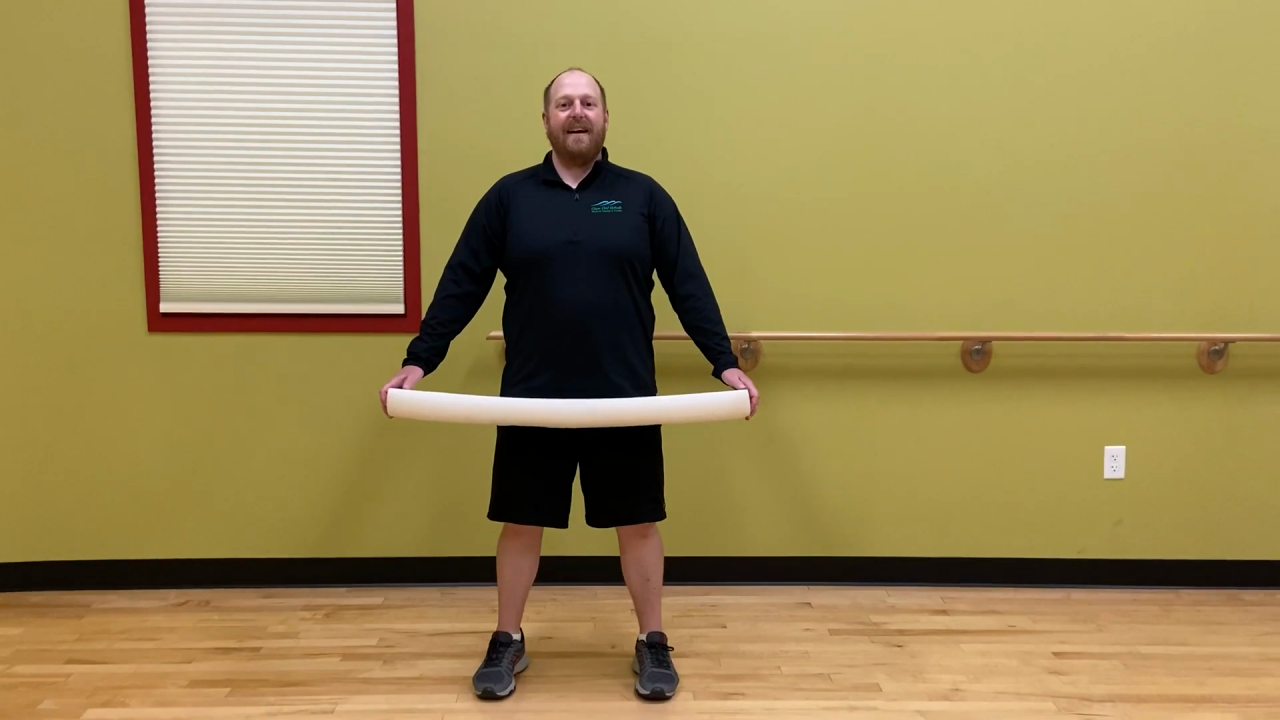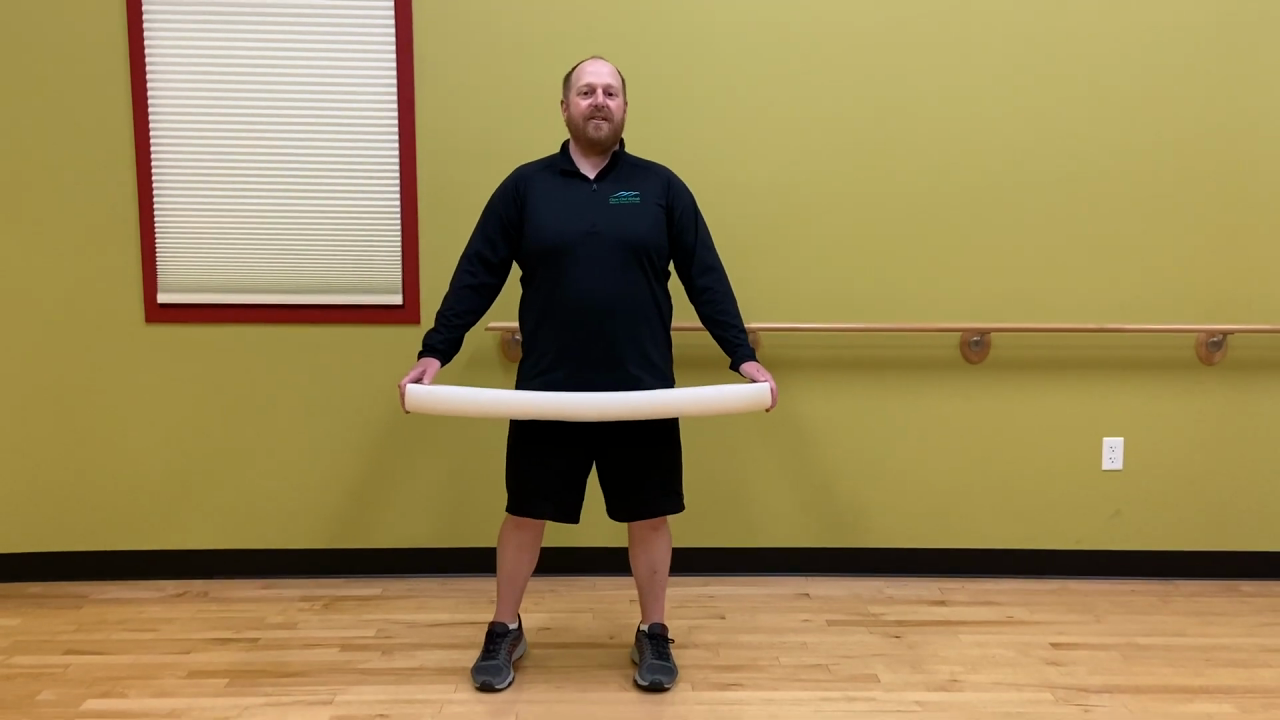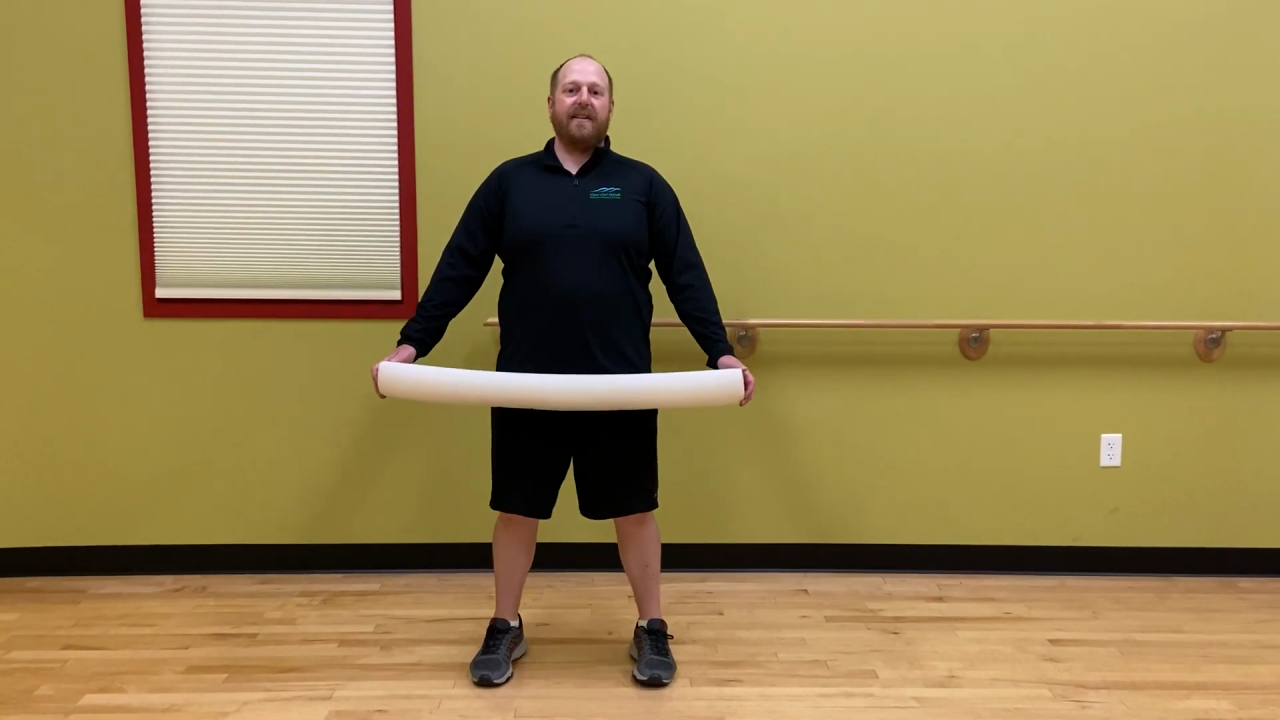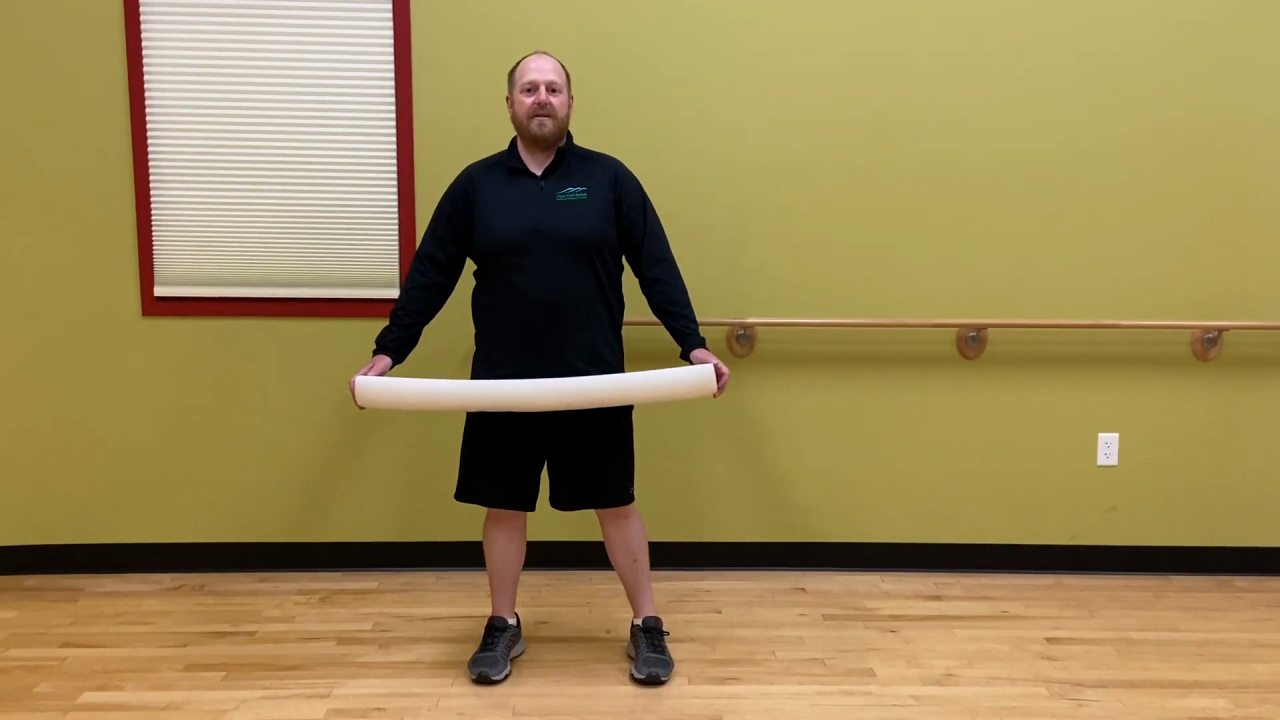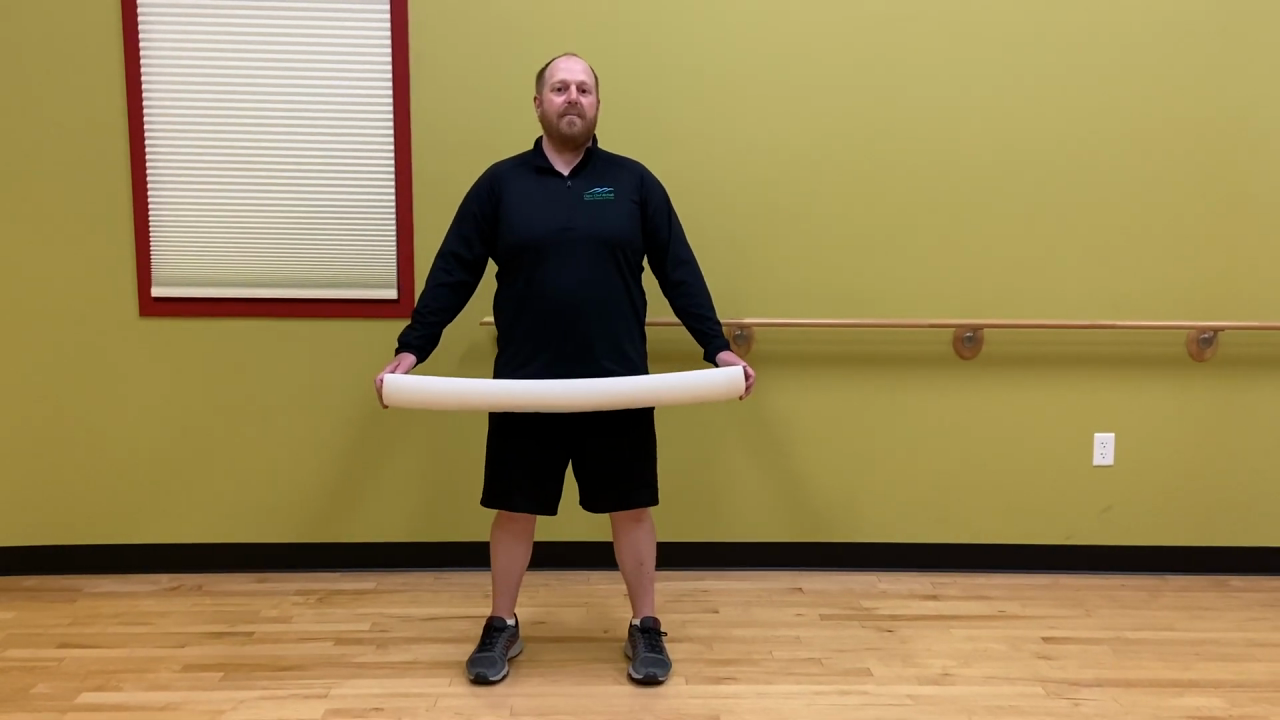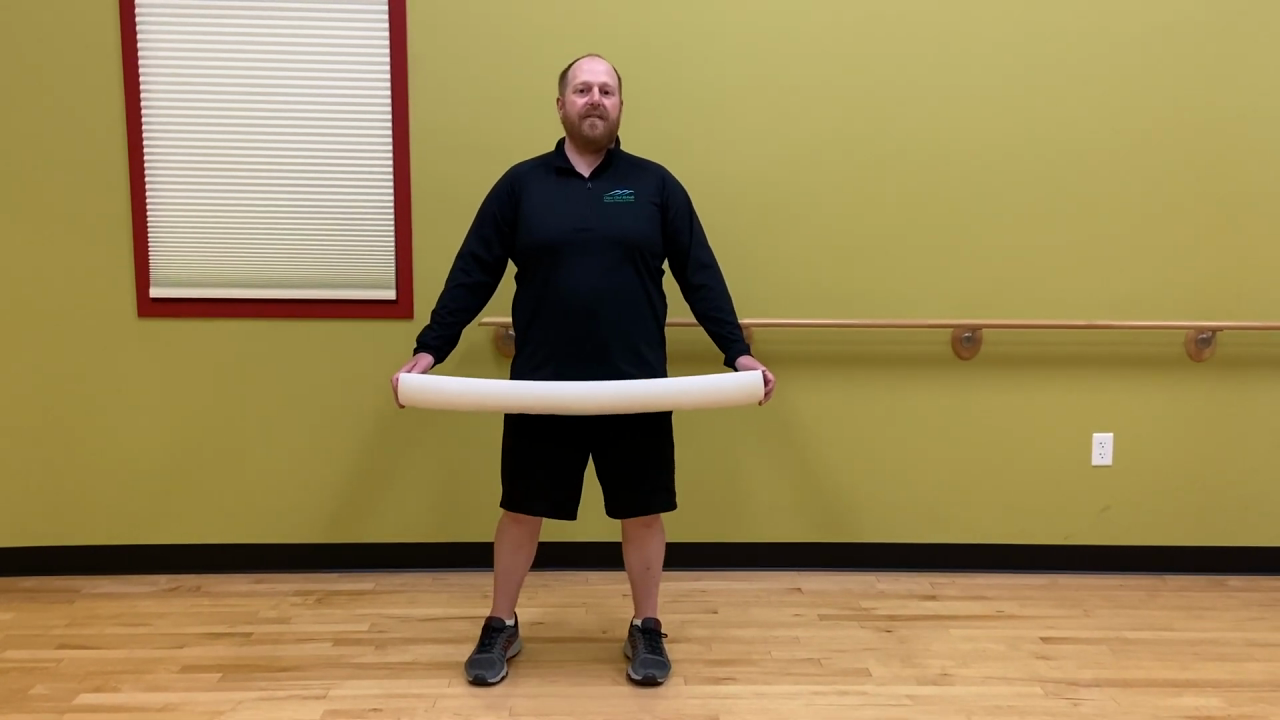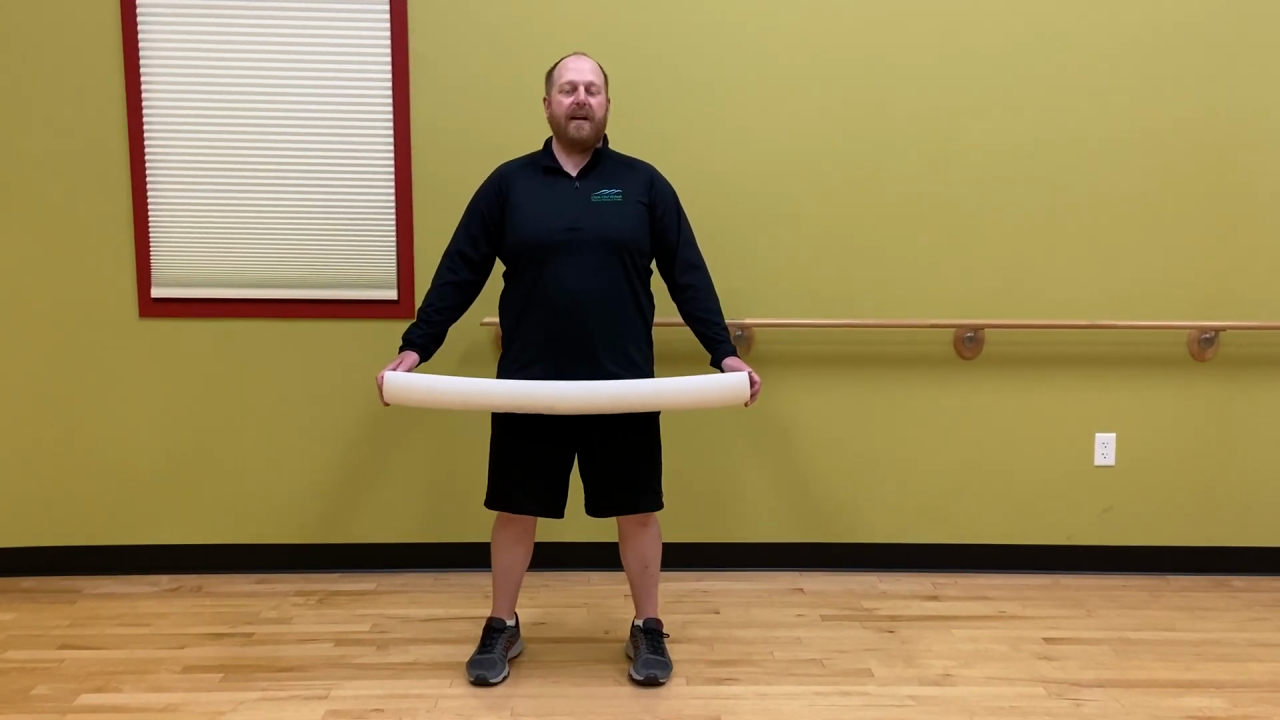
dt=0.7s
person 1, frame 1
left shoulder: (643, 196)
right shoulder: (508, 197)
left elbow: (688, 286)
right elbow: (461, 286)
left wrist: (725, 363)
right wrist: (419, 359)
left hip: (625, 400)
right hip: (532, 401)
left knee: (638, 524)
right knee: (520, 524)
left ankle: (652, 643)
right ankle: (507, 641)
person 1, frame 2
left shoulder: (661, 187)
right shoulder: (525, 186)
left elbow: (705, 277)
right elbow: (476, 276)
left wrist: (742, 356)
right wrist: (435, 351)
left hip: (641, 392)
right hip: (547, 392)
left knee: (648, 517)
right knee: (525, 516)
left ankle: (653, 634)
right ankle: (504, 631)
person 1, frame 3
left shoulder: (643, 185)
right shoulder: (510, 182)
left elbow: (685, 276)
right elbow: (459, 270)
left wrist: (720, 352)
right wrist: (412, 341)
left knee: (634, 513)
right knee: (516, 512)
left ankle: (651, 629)
right ankle: (506, 627)
person 1, frame 4
left shoulder: (609, 178)
right shoulder: (475, 184)
left elbow: (656, 268)
right elbow: (430, 275)
left wrist: (692, 344)
right wrist: (388, 350)
left hip: (595, 384)
right hip: (503, 385)
left knee: (616, 504)
right knee: (503, 507)
left ankle: (647, 626)
right ankle: (503, 626)
person 1, frame 5
left shoulder: (633, 182)
right shoulder: (500, 183)
left elbow: (678, 272)
right elbow: (453, 274)
left wrist: (716, 347)
right wrist: (411, 348)
left hip: (617, 383)
right hip: (525, 385)
left knee: (630, 509)
right knee: (514, 510)
left ankle: (645, 627)
right ankle: (502, 626)
person 1, frame 6
left shoulder: (655, 185)
right shoulder: (520, 185)
left elbow: (699, 275)
right elbow: (472, 274)
left wrist: (737, 351)
right wrist: (430, 349)
left hip: (635, 387)
right hip: (540, 387)
left knee: (642, 513)
right knee: (522, 510)
left ankle: (645, 629)
right ankle: (500, 626)
person 1, frame 7
left shoulder: (644, 183)
right shoulder: (508, 184)
left elbow: (687, 276)
right elbow: (459, 273)
left wrist: (724, 352)
right wrist: (415, 346)
left hip: (623, 387)
right hip: (529, 387)
left knee: (637, 512)
right knee: (516, 511)
left ankle: (647, 629)
right ankle: (501, 627)
